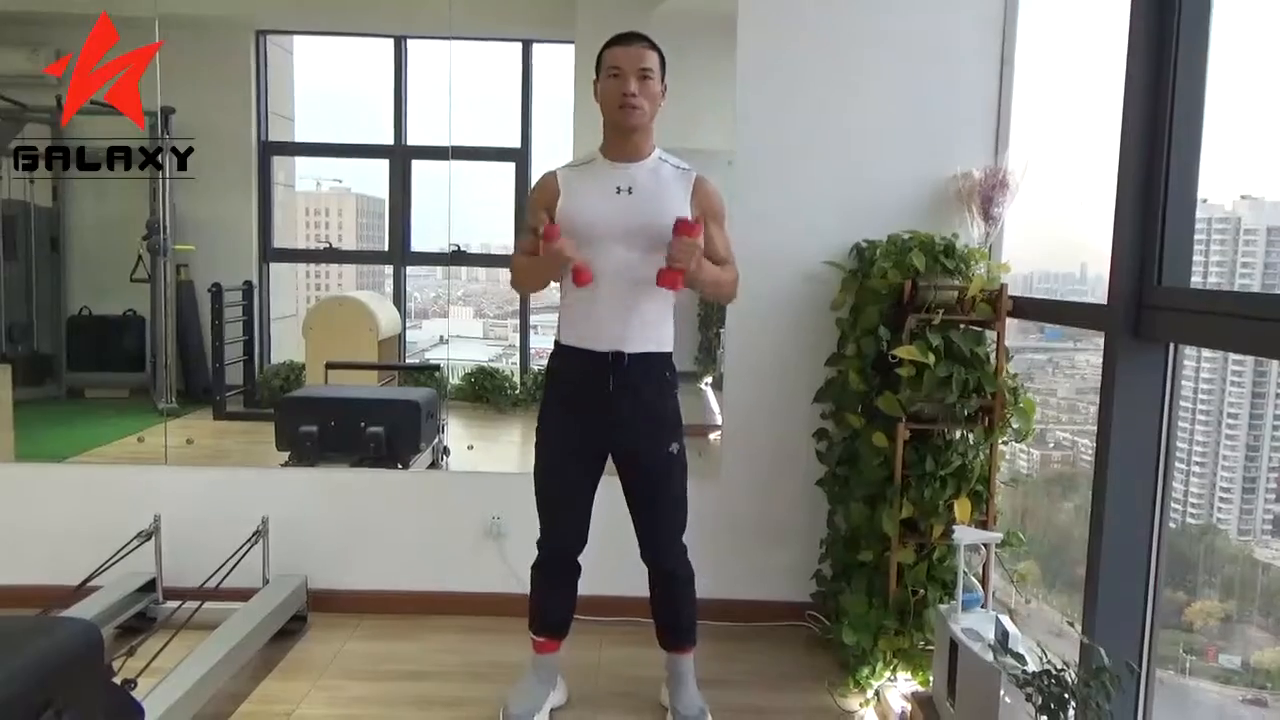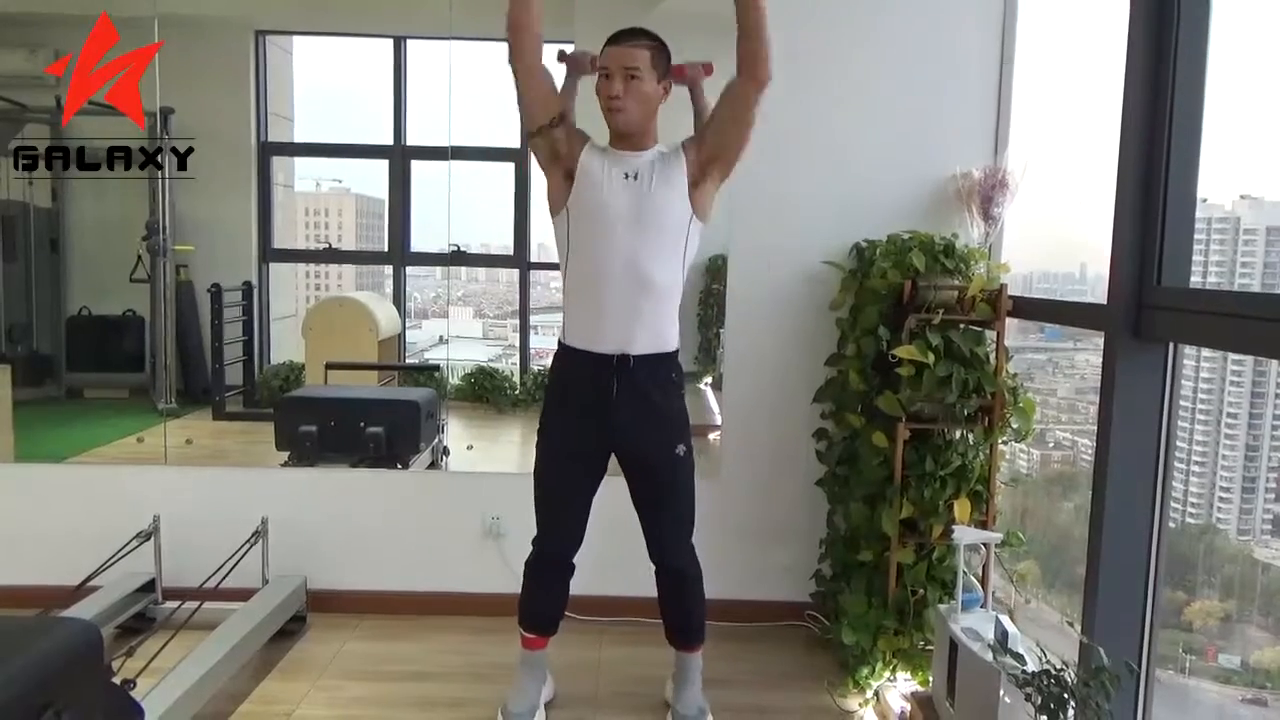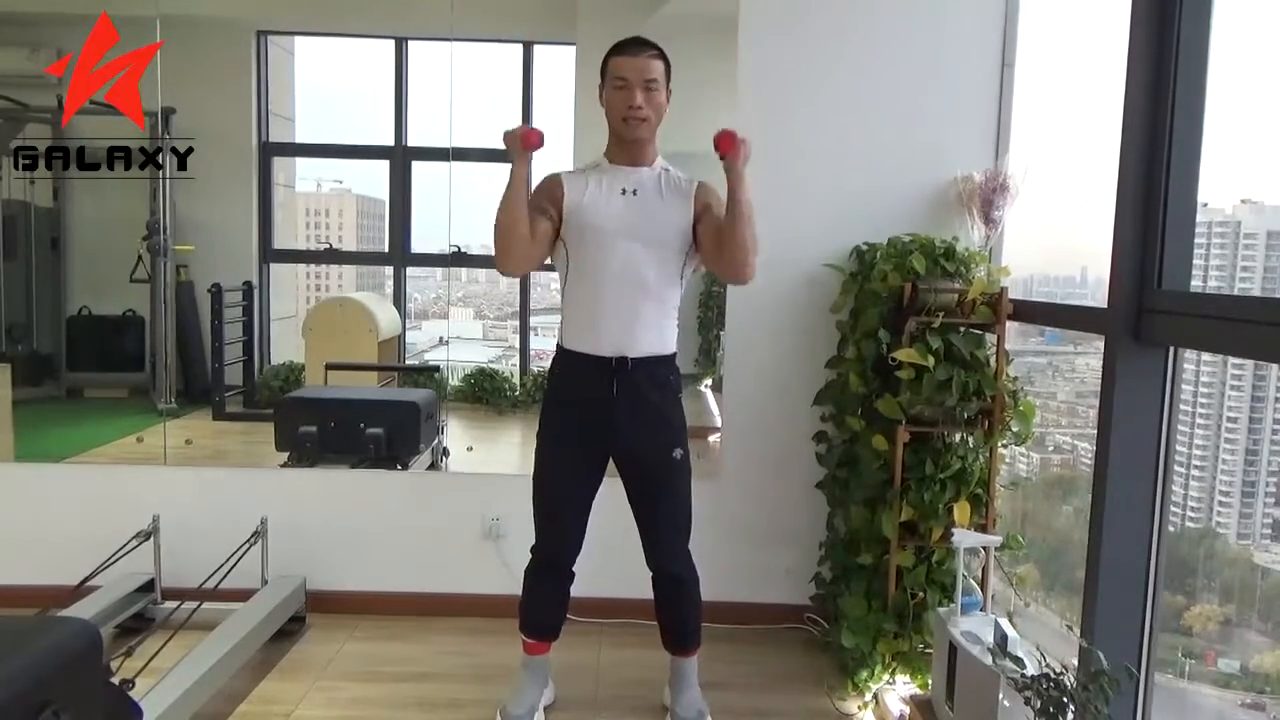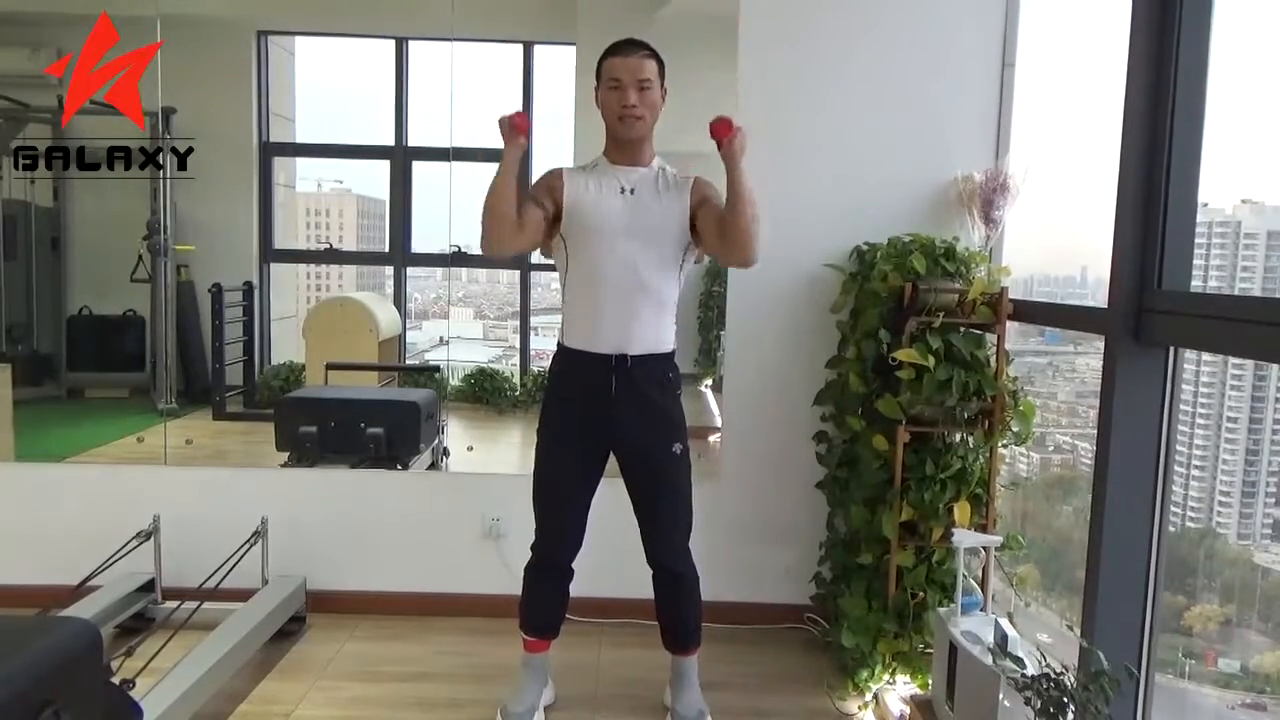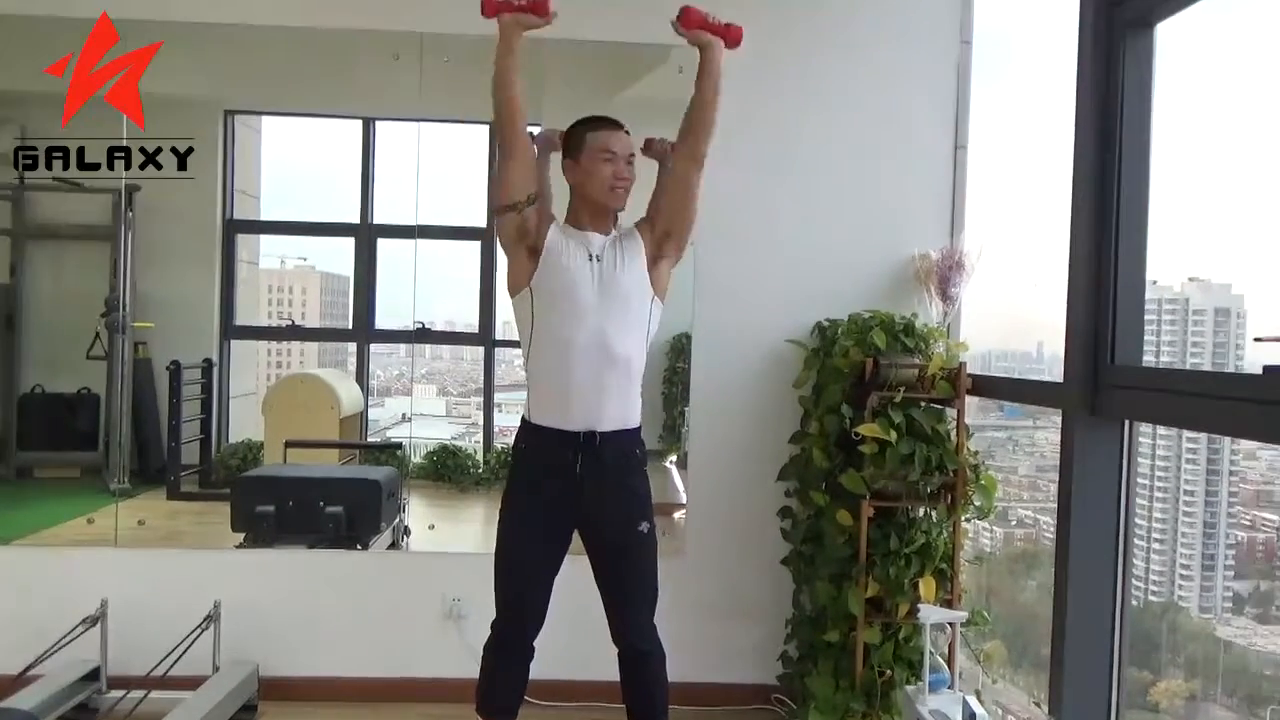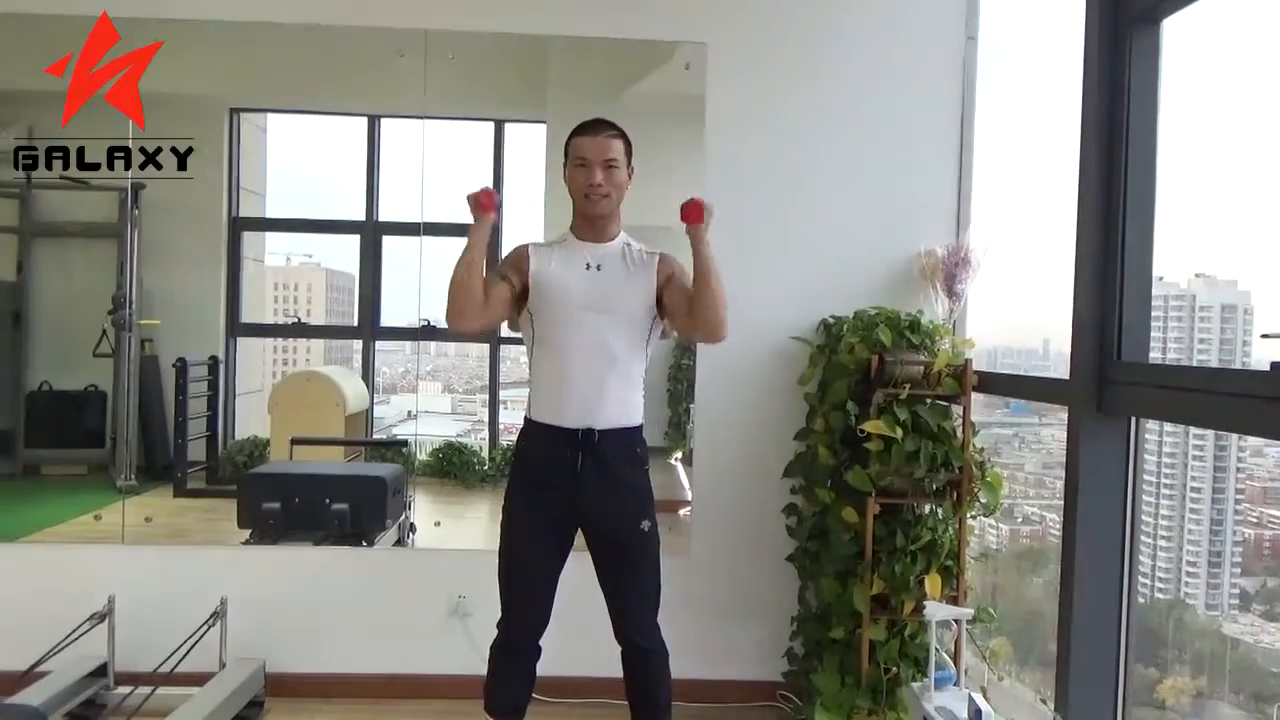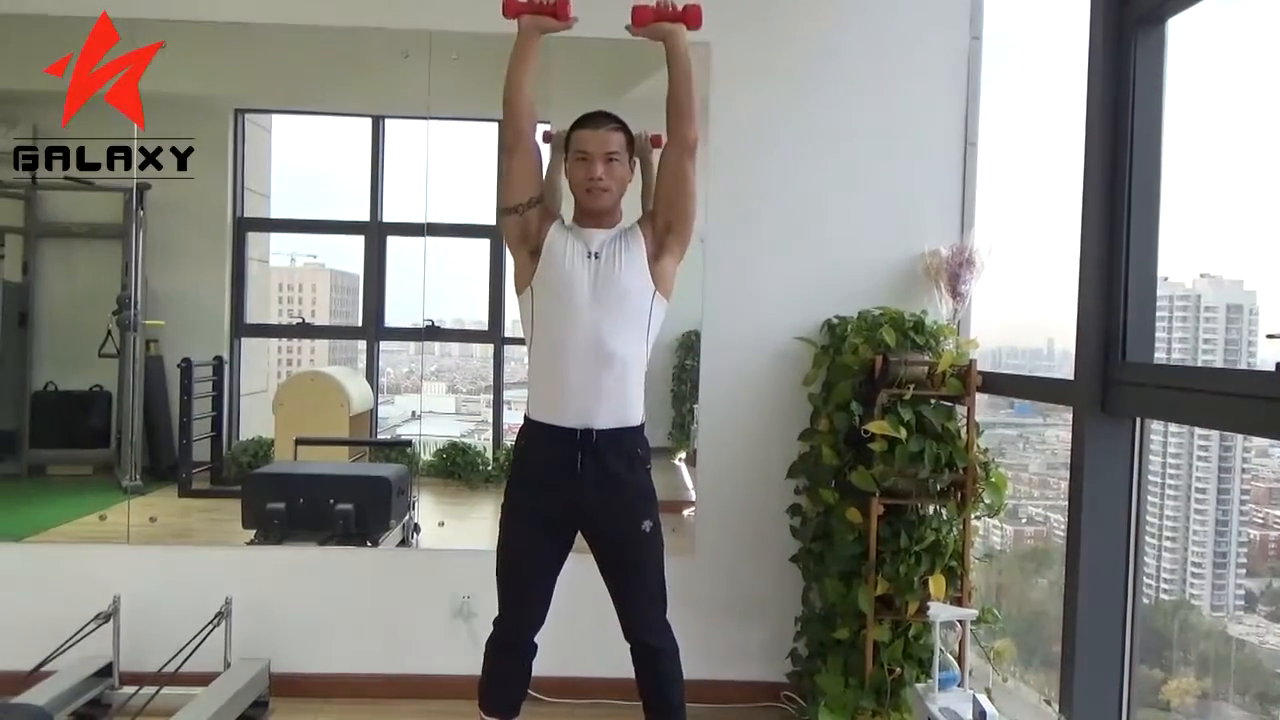
dt=0.7s
person 1, frame 1
left shoulder: (694, 190)
right shoulder: (557, 186)
left elbow: (729, 284)
right elbow: (519, 274)
left wrist: (697, 266)
right wrist: (545, 265)
left hip: (650, 381)
right hip: (573, 378)
left knee: (665, 545)
right knee: (559, 541)
person 1, frame 2
left shoulder: (696, 169)
right shoulder: (569, 160)
left elbow: (753, 75)
right elbow: (524, 60)
left hip: (654, 381)
right hip: (578, 376)
left knee: (673, 547)
right knee: (554, 541)
person 1, frame 3
left shoulder: (693, 195)
right shoulder: (562, 189)
left elbow: (739, 268)
right elbow: (511, 259)
left wrist: (736, 177)
right wrist: (517, 171)
left hip: (653, 385)
right hip: (576, 382)
left knee: (670, 551)
right knee: (554, 546)
person 1, frame 4
left shoulder: (689, 191)
right shoulder: (564, 186)
left elbow: (743, 252)
right elbow: (498, 243)
left wrist: (734, 164)
right wrist: (511, 157)
left hip: (652, 382)
right hip: (576, 379)
left knee: (670, 548)
right knee: (553, 542)
person 1, frame 5
left shoulder: (651, 248)
right shoulder: (534, 240)
left elbow: (693, 150)
right elbow: (512, 131)
left wrist: (709, 56)
right wrist: (511, 37)
left hip: (619, 461)
right hip: (542, 457)
left knee: (637, 633)
right knee: (513, 628)
person 1, frame 6
left shoulder: (655, 268)
right shoulder: (530, 262)
left elbow: (711, 329)
right elbow: (464, 319)
left wrist: (700, 242)
right wrist: (480, 230)
left hip: (620, 456)
right hip: (543, 453)
left knee: (639, 627)
right knee: (520, 624)
person 1, frame 7
left shoulder: (656, 246)
right shoulder: (536, 239)
left elbow: (685, 141)
right elbow: (516, 133)
left hip: (621, 457)
right hip: (542, 454)
left knee: (648, 629)
right knee: (514, 626)
